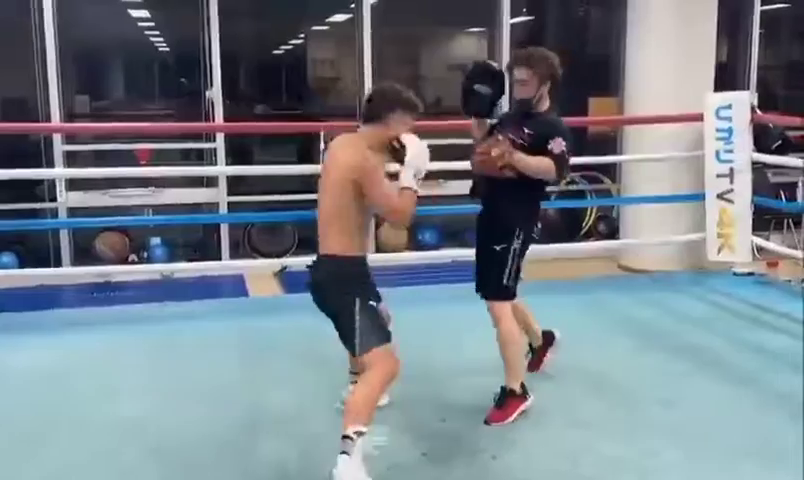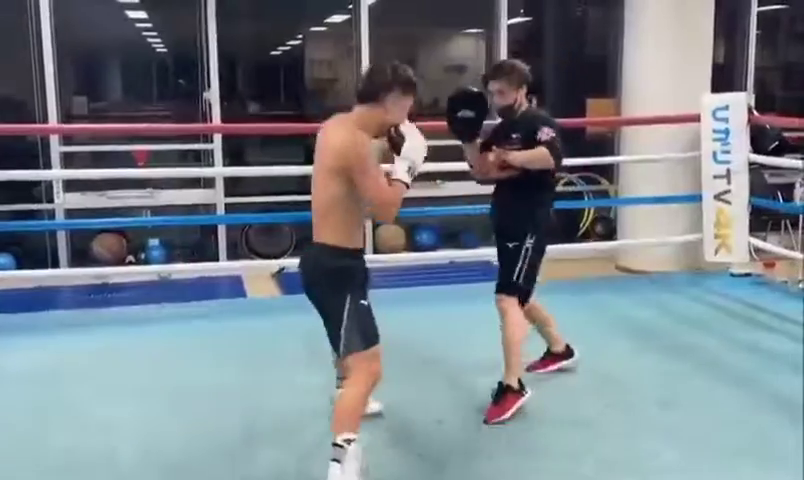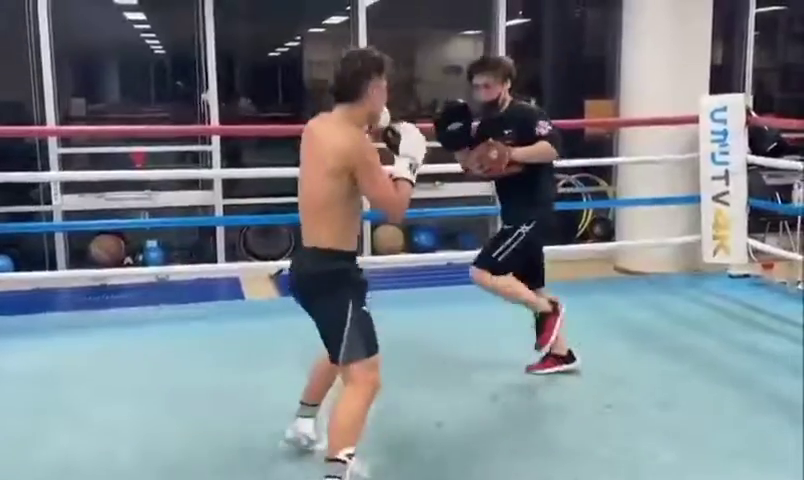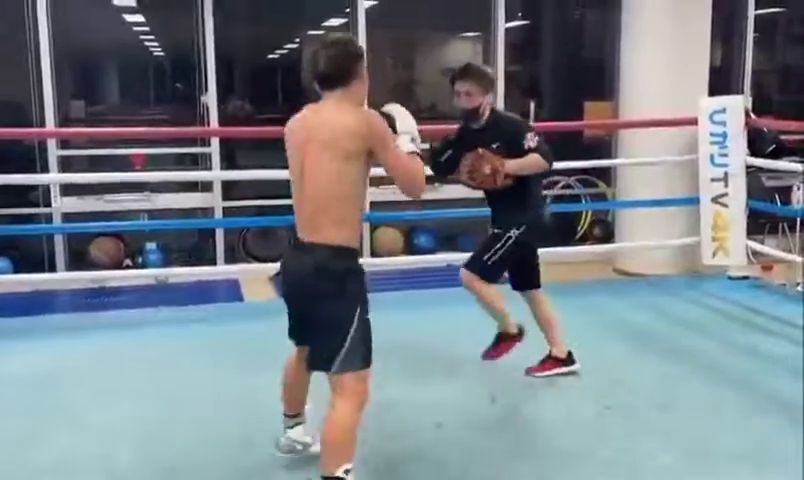
dt=0.2s
person 1, frame 1
left shoulder: (344, 144)
right shoulder: (363, 159)
right elbow: (399, 216)
left wrist: (394, 159)
right wrist: (412, 171)
left hip: (328, 268)
right hip: (343, 273)
left knee: (368, 326)
right knee: (384, 363)
left ankle: (357, 399)
person 1, frame 2
left shoulder: (338, 126)
right shoulder: (353, 145)
right elbow: (385, 211)
left wrist: (391, 146)
right wrist: (406, 163)
left hip: (331, 259)
right hip: (332, 267)
left knee: (353, 343)
right knee: (367, 369)
left ankle: (349, 393)
person 1, frame 3
left shoulder: (318, 126)
right shoulder: (355, 144)
right elbow: (394, 210)
right wrist: (407, 161)
left hip: (310, 262)
right hip: (330, 270)
left knee: (340, 350)
right knee: (364, 378)
left ankle: (303, 424)
person 1, frame 4
left shoulder: (297, 123)
right shoulder: (365, 122)
right elbow: (414, 185)
right wrist: (408, 138)
left hip: (299, 261)
right hip: (334, 267)
left knee: (306, 350)
right knee: (351, 390)
left ankle: (292, 430)
person 2, frame 1
left shoulder: (551, 126)
right shoulder: (513, 115)
left elbow: (551, 170)
right elbow: (483, 139)
left wrist: (511, 156)
right wrist: (478, 108)
left hip: (514, 224)
right hip: (490, 217)
left knee: (499, 304)
right knee: (500, 295)
left ankle: (515, 391)
right ankle: (540, 339)
person 2, frame 2
left shoulder: (538, 122)
right shoulder: (500, 130)
left elbow: (550, 157)
right elbow: (482, 174)
left wrist: (507, 157)
right wrist: (469, 140)
left hip: (529, 226)
right hip: (508, 222)
left knee: (507, 301)
right knee: (518, 297)
left ankle: (512, 387)
right ankle: (560, 349)
person 2, frame 3
left shoulder: (528, 115)
right shoulder: (484, 125)
left elbow: (552, 148)
right elbow: (475, 168)
left wrist: (511, 154)
right wrist: (459, 149)
left hip: (532, 214)
right hip: (516, 213)
left knee: (481, 272)
right knee: (529, 284)
left ankle: (546, 310)
right ankle: (561, 354)
person 2, frame 4
left shoulder: (510, 125)
right shoulder: (464, 135)
left elbow: (543, 160)
right elbow: (465, 175)
left wrist: (504, 166)
right wrist: (450, 170)
left hip: (523, 218)
right hip: (506, 218)
left knee: (472, 275)
right knee: (527, 289)
left ankle: (509, 329)
right ankle: (561, 355)
